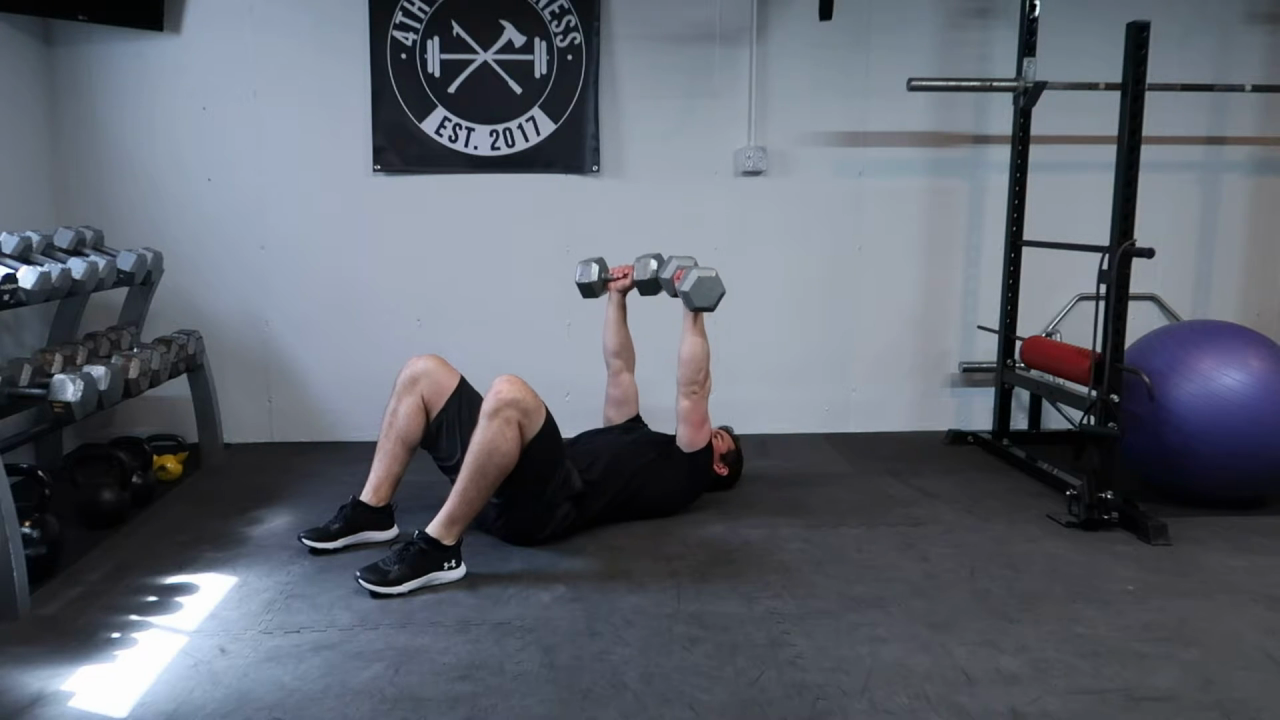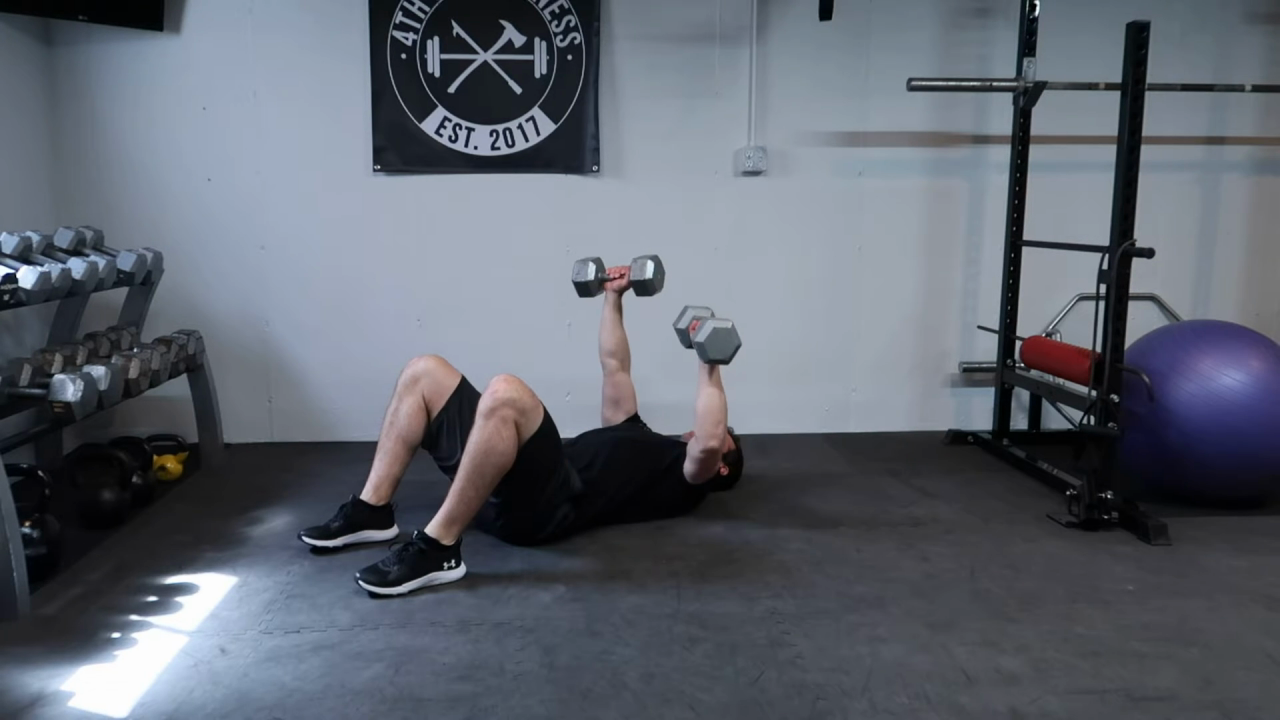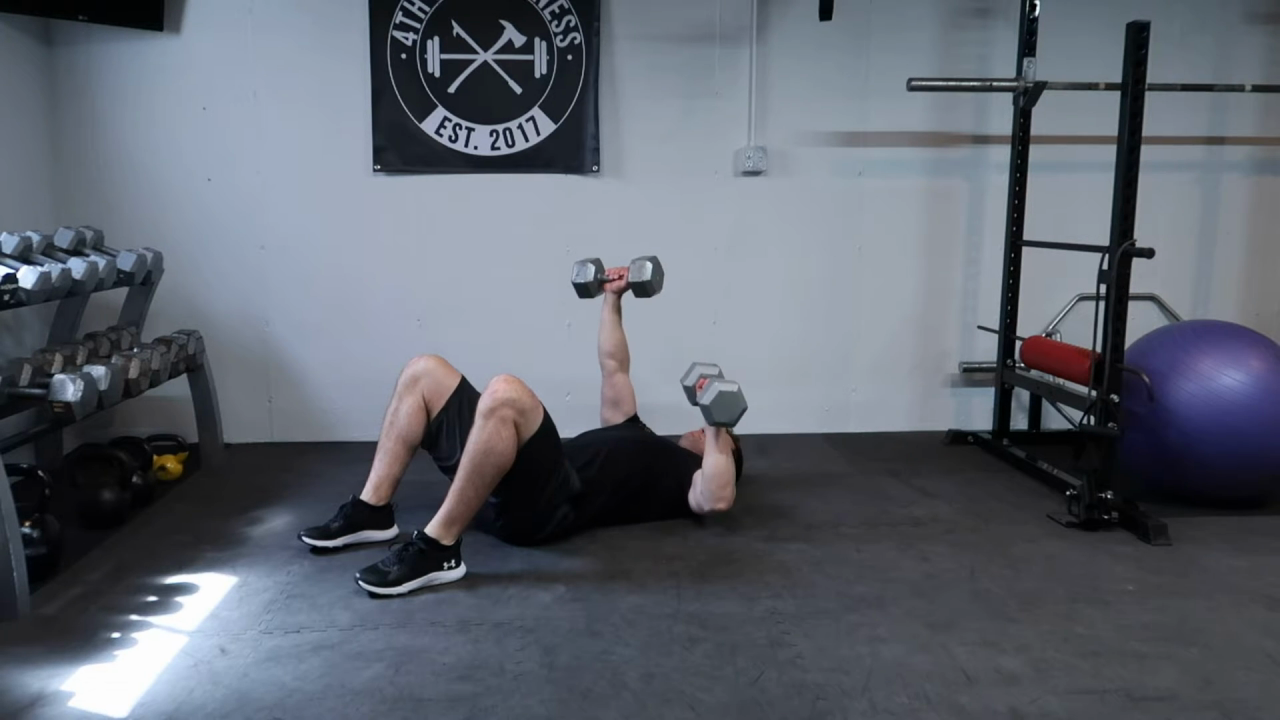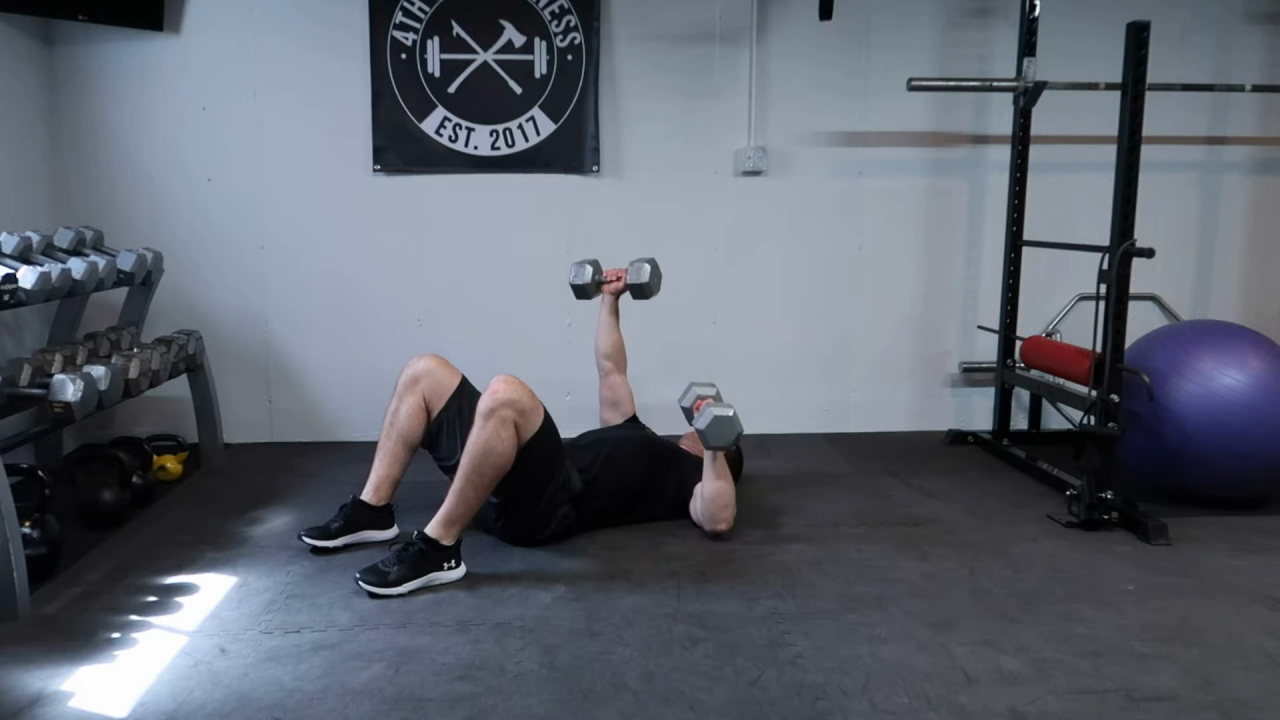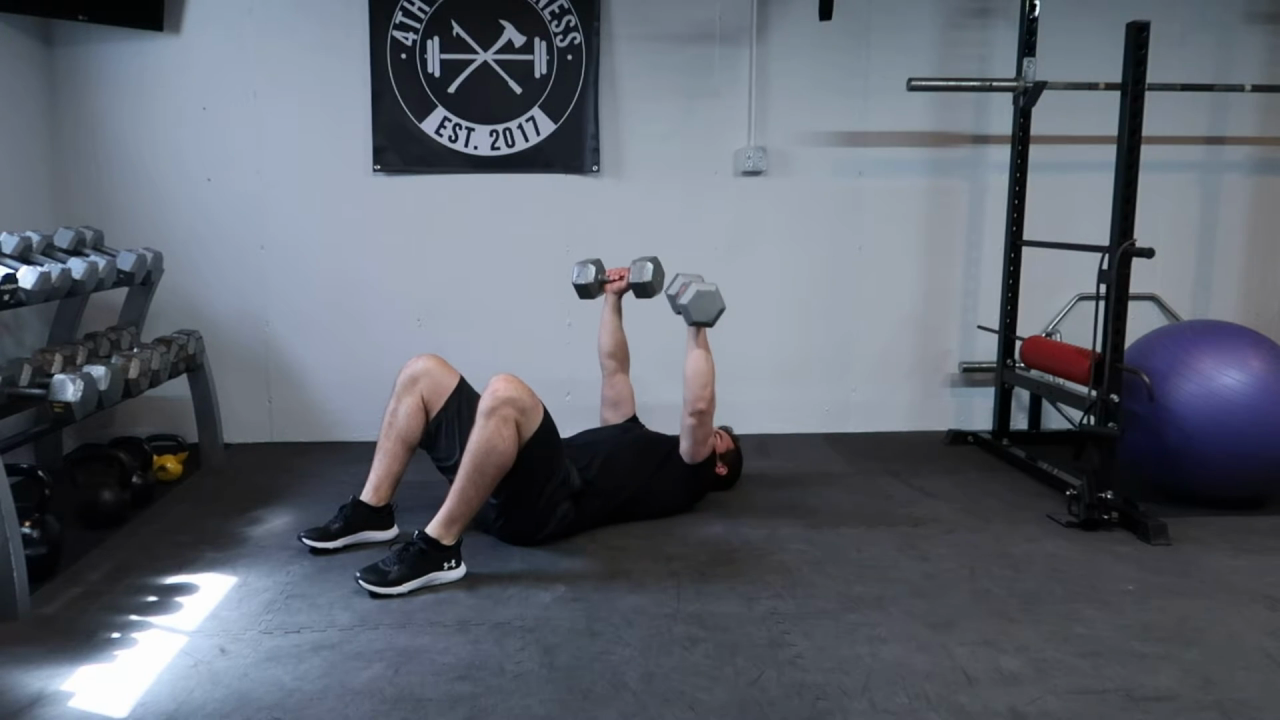
dt=0.5s
person 1, frame 1
left shoulder: (685, 471)
right shoulder: (640, 440)
left elbow: (691, 392)
right elbow: (620, 370)
left wrist: (693, 313)
right wrist: (617, 299)
left hip: (544, 502)
right hip: (501, 488)
left knee: (507, 393)
right knee: (423, 372)
left ankle: (438, 546)
right ankle: (372, 510)
person 1, frame 2
left shoulder: (688, 475)
right shoulder: (640, 437)
left elbow: (709, 443)
right elbow: (615, 368)
left wrist: (709, 365)
right wrist: (613, 298)
left hip: (545, 503)
right hip: (501, 489)
left knee: (505, 392)
right knee: (425, 371)
left ankle: (438, 545)
right ankle: (372, 509)
person 1, frame 3
left shoulder: (688, 474)
right shoulder: (639, 438)
left elbow: (717, 500)
right elbow: (614, 370)
left wrist: (717, 430)
right wrist: (612, 300)
left hip: (545, 503)
right hip: (500, 488)
left knee: (504, 392)
right knee: (425, 372)
left ankle: (437, 546)
right ankle: (371, 510)
person 1, frame 4
left shoulder: (690, 473)
right shoulder: (638, 437)
left elbow: (718, 520)
right elbow: (610, 371)
left wrist: (712, 442)
right wrist: (609, 302)
left hip: (545, 503)
right hip: (502, 490)
left knee: (505, 393)
right knee: (425, 371)
left ankle: (437, 546)
right ankle: (372, 510)
person 1, frame 5
left shoulder: (687, 473)
right shoulder: (639, 439)
left elbow: (698, 407)
right elbow: (615, 370)
left wrist: (698, 331)
right wrist: (613, 301)
left hip: (545, 501)
right hip: (501, 488)
left knee: (504, 391)
right knee: (423, 371)
left ankle: (438, 546)
right ankle: (372, 511)
